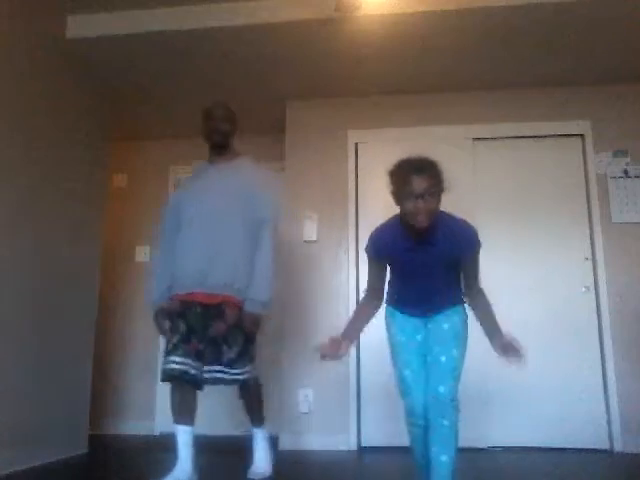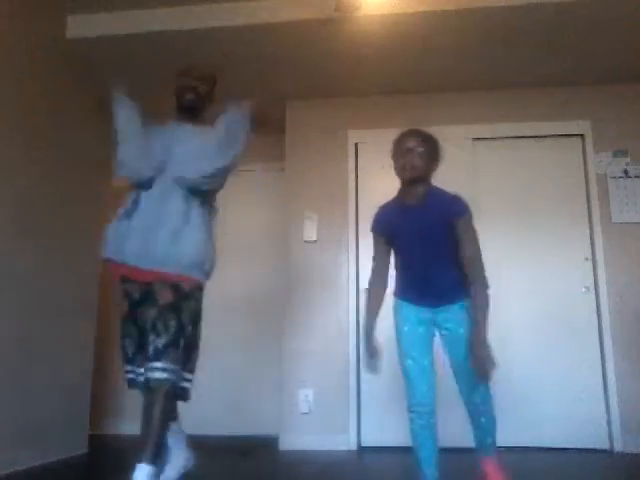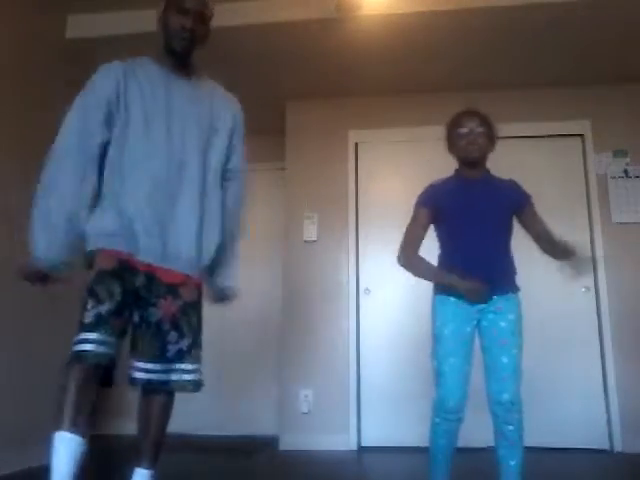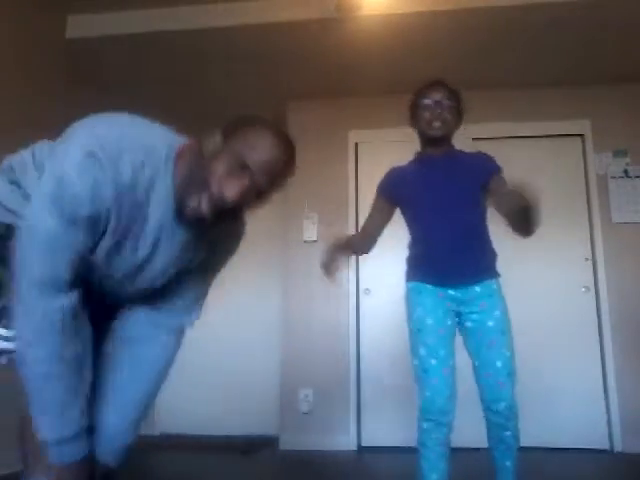
dt=0.7s
person 1, frame 1
left shoulder: (255, 177)
right shoulder: (186, 185)
left elbow: (265, 240)
right elbow: (166, 241)
left wrist: (256, 301)
right wrist: (160, 298)
left hip: (232, 294)
right hip: (186, 293)
left knee: (240, 370)
right knee: (179, 370)
left ankle: (261, 444)
person 1, frame 2
left shoulder: (219, 139)
right shoulder: (148, 135)
left elbow: (200, 173)
right elbow: (136, 168)
right wrist: (125, 105)
left hip: (179, 267)
right hip: (133, 265)
left knee: (164, 369)
right knee: (147, 370)
person 1, frame 3
left shoulder: (224, 106)
right shoulder: (116, 80)
left elbow: (230, 191)
right elbow: (71, 159)
left wrist: (222, 268)
right wrist: (48, 247)
left hip: (181, 259)
right hip: (114, 243)
left knee: (161, 375)
right knee: (90, 350)
person 1, frame 4
left shoulder: (223, 232)
right shoulder: (100, 158)
left elbow: (160, 328)
right elbow: (46, 297)
left wrist: (110, 446)
right wrist: (66, 445)
person 2, frame 1
left shoulder: (460, 234)
right shoulder: (383, 238)
left elbow: (472, 288)
right elbow: (374, 295)
left wrist: (495, 334)
right wrist: (347, 338)
left hip: (446, 316)
right hip: (403, 318)
left knee: (443, 400)
right knee: (417, 408)
person 2, frame 2
left shoulder: (452, 206)
right shoulder: (385, 216)
left elbow: (475, 271)
right elbow: (379, 277)
left wrist: (480, 337)
right wrist: (369, 334)
left hip: (456, 306)
right hip: (411, 310)
left knee: (476, 394)
right knee: (420, 402)
person 2, frame 3
left shoulder: (510, 192)
right shoulder: (435, 194)
left elbow: (548, 241)
right elbow: (407, 254)
left wrist: (570, 253)
right wrist: (452, 281)
left hip: (502, 301)
right hip: (451, 303)
left knee: (506, 399)
right knee: (450, 401)
person 2, frame 4
left shoulder: (480, 166)
right shoulder: (398, 179)
left elbow: (524, 226)
right elbow: (365, 240)
left wrist: (521, 205)
right wrist: (341, 247)
left hip: (482, 289)
right hip: (427, 292)
left knee: (501, 399)
right knee: (435, 403)
